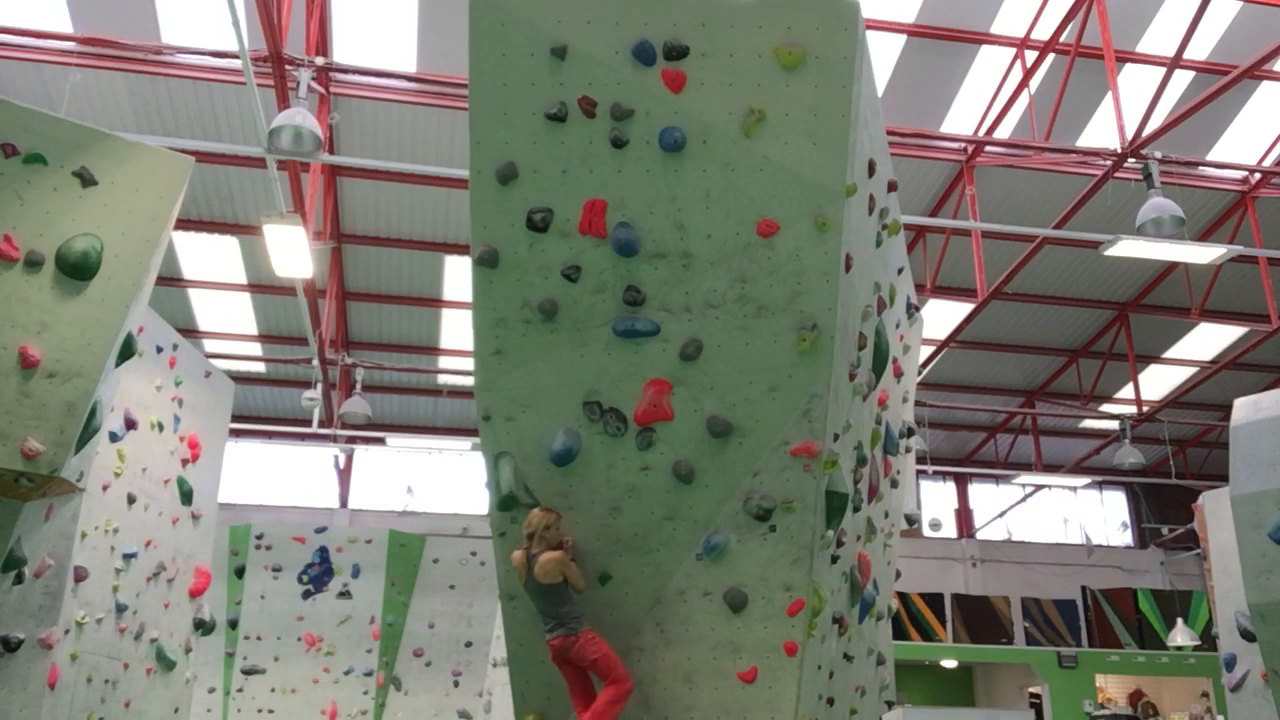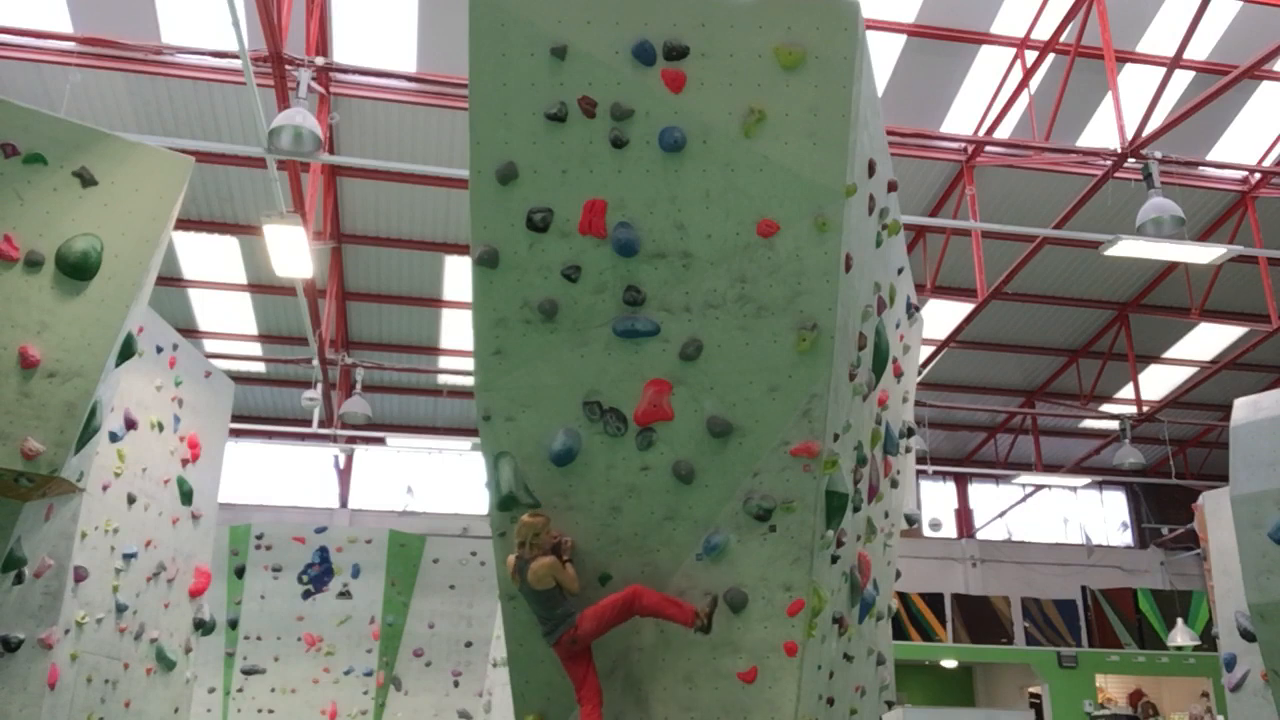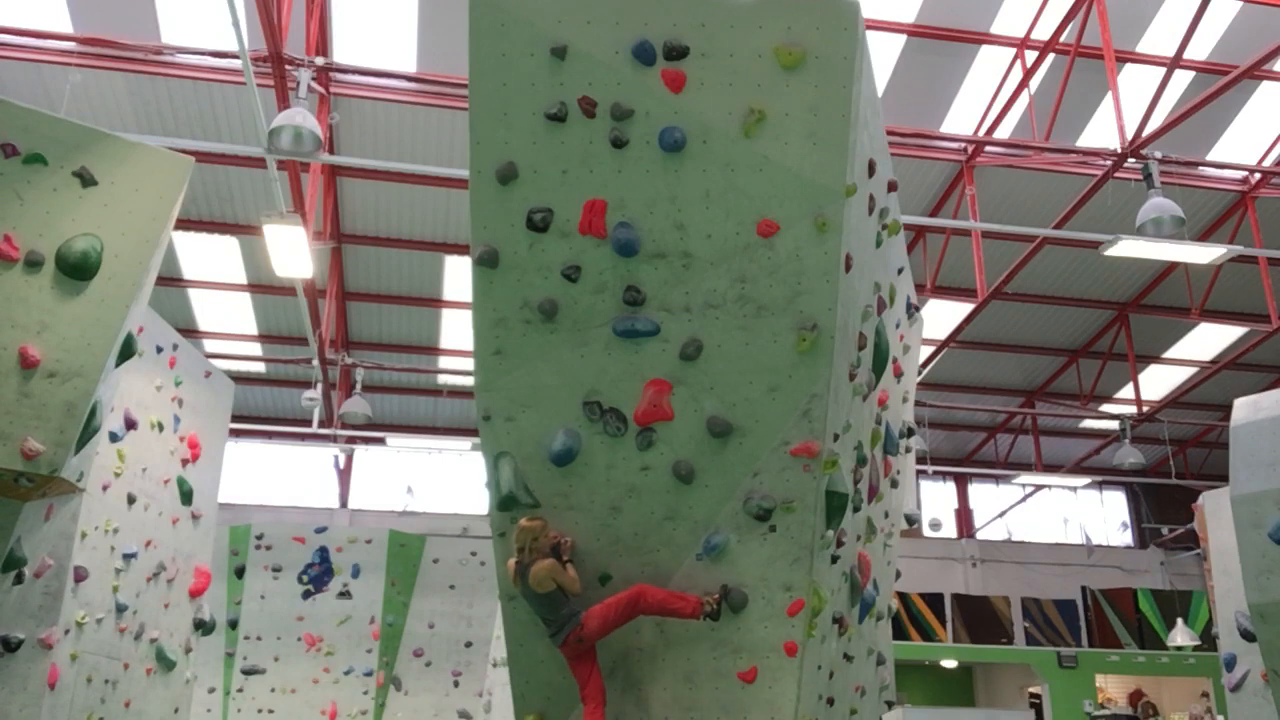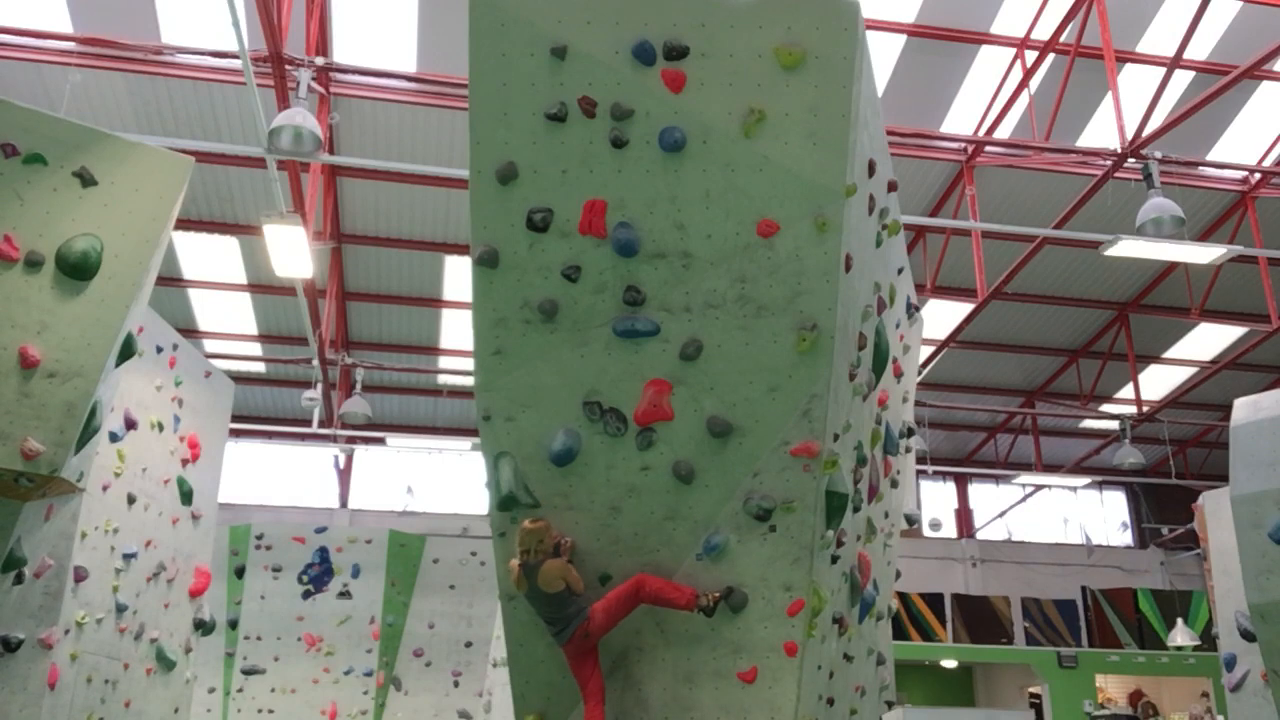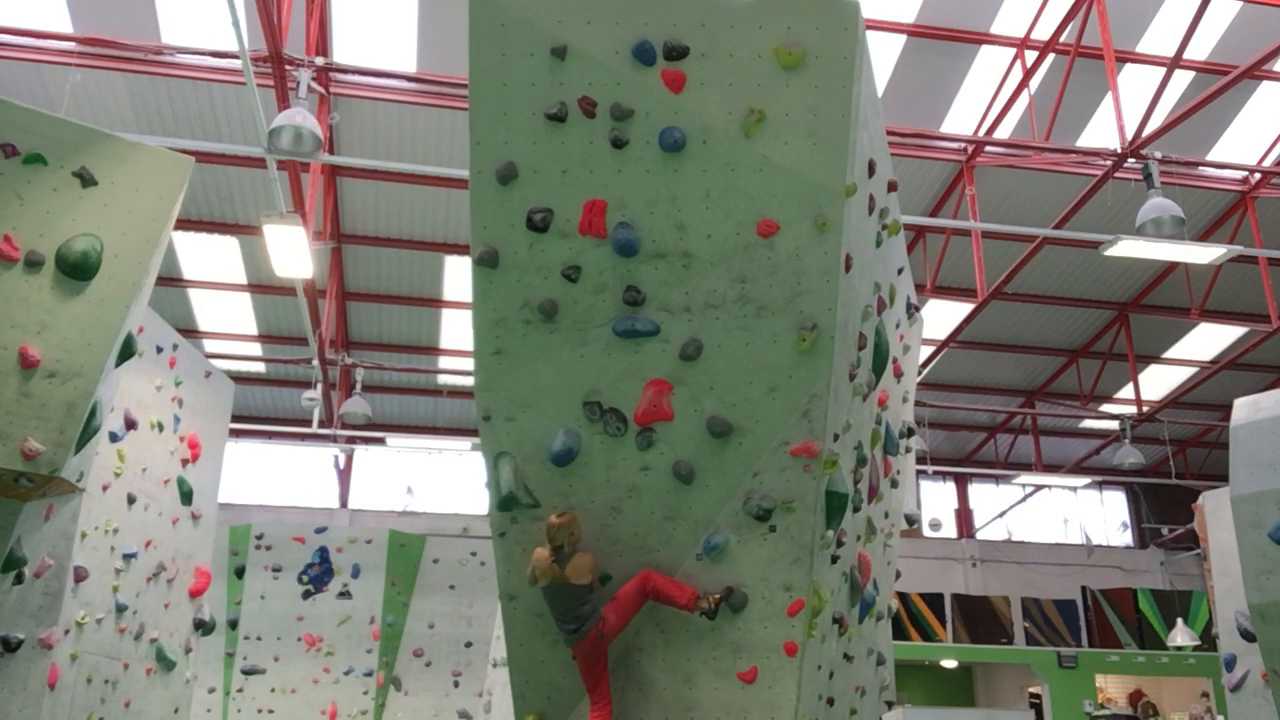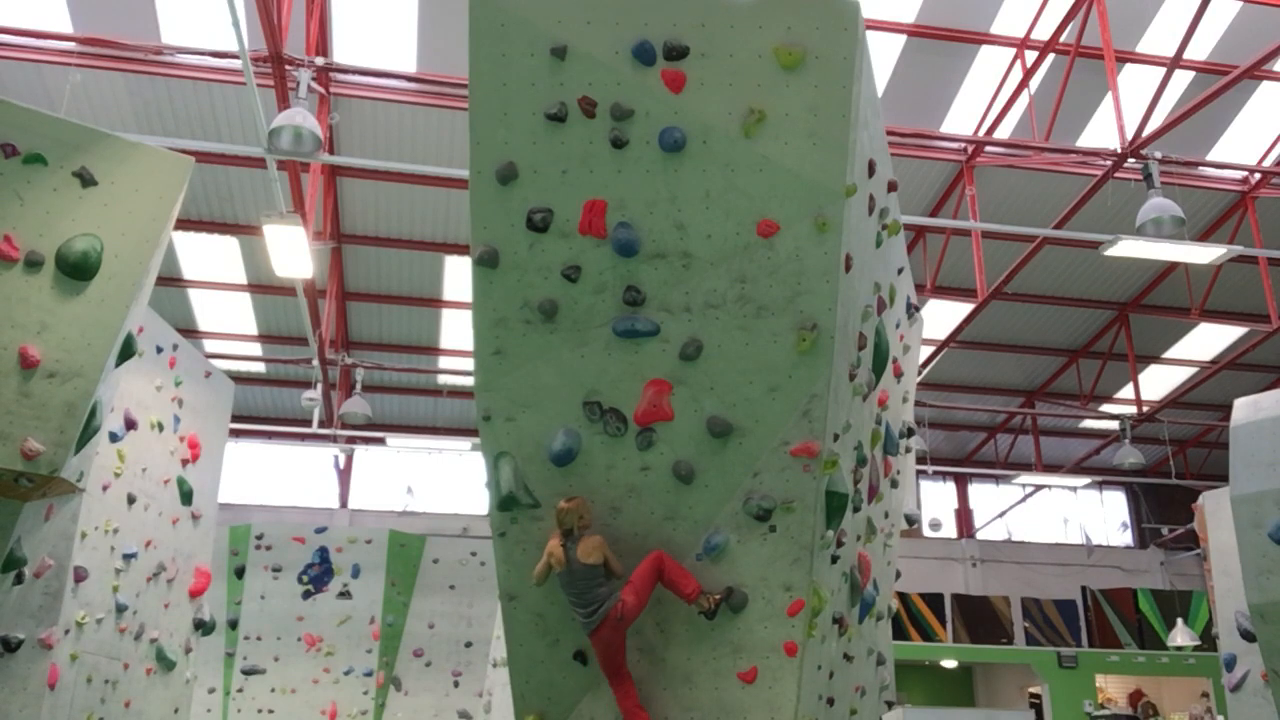
dt=0.4s
person 1, frame 1
left shoulder: (516, 559)
right shoulder: (555, 557)
right elbow: (579, 586)
right wrist: (569, 557)
left hip: (555, 641)
right hip: (576, 635)
left knee: (584, 703)
right knee: (620, 685)
person 1, frame 2
left shoulder: (512, 563)
right shoulder: (548, 563)
right elbow: (574, 588)
left wrist: (550, 548)
right wrist: (567, 557)
left hip: (560, 642)
right hip: (576, 630)
left knee: (589, 699)
right knee: (636, 595)
right ankle: (697, 619)
person 1, frame 3
left shoulder: (512, 567)
right shoulder: (547, 566)
right elbow: (575, 588)
left wrist: (551, 548)
right wrist: (566, 558)
left hip: (566, 642)
right hip: (580, 629)
left knee: (592, 700)
right knee: (639, 596)
right ankle: (703, 607)
person 1, frame 4
left shoulder: (515, 567)
right shoulder: (555, 566)
right elbow: (579, 589)
right wrist: (567, 558)
left hip: (569, 642)
right hip: (588, 624)
left knee: (592, 700)
right knee: (641, 584)
right ankle: (700, 601)
person 1, frame 5
left shoulder: (539, 556)
right shoulder: (584, 560)
left elbow: (530, 581)
left hip: (579, 644)
right hip: (601, 627)
left knee: (599, 701)
right knee: (646, 579)
right ankle: (702, 604)
person 1, frame 6
left shoulder: (554, 548)
right shoulder: (595, 543)
left elbow: (537, 580)
right elbow: (619, 573)
left hip: (597, 631)
right hip: (619, 611)
left knee: (621, 684)
right knee: (658, 558)
right ankle: (702, 601)
